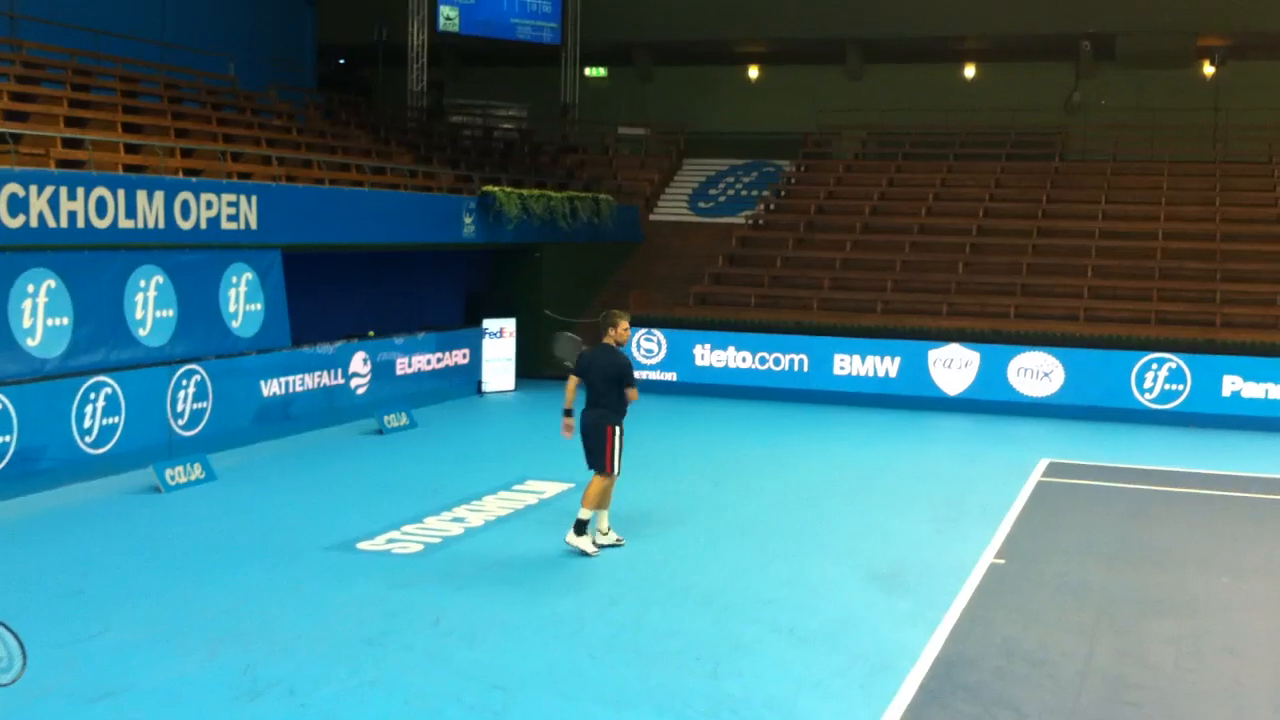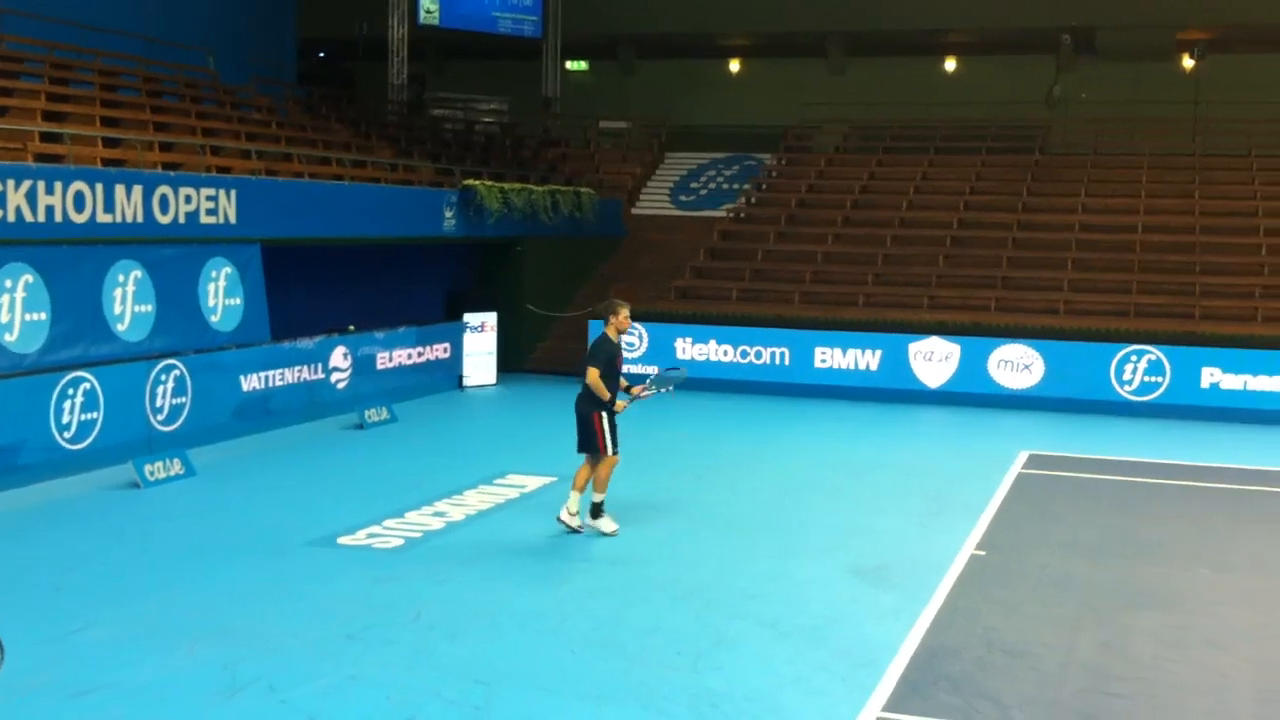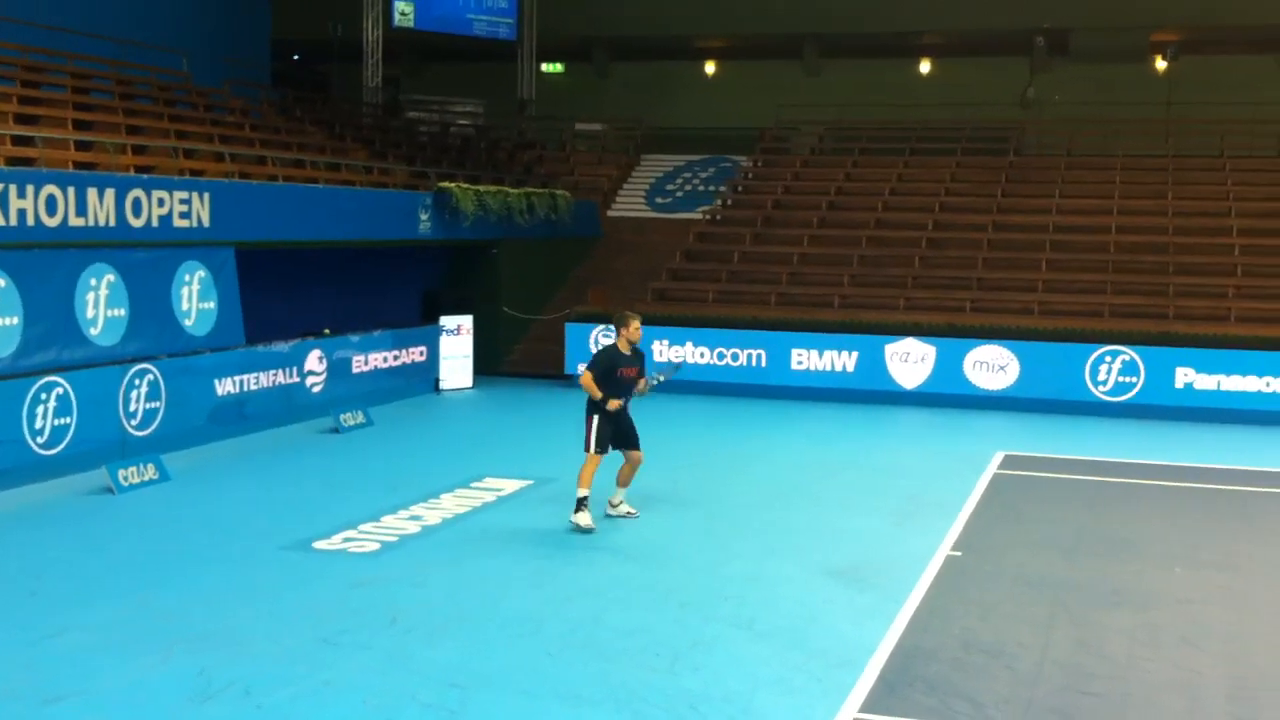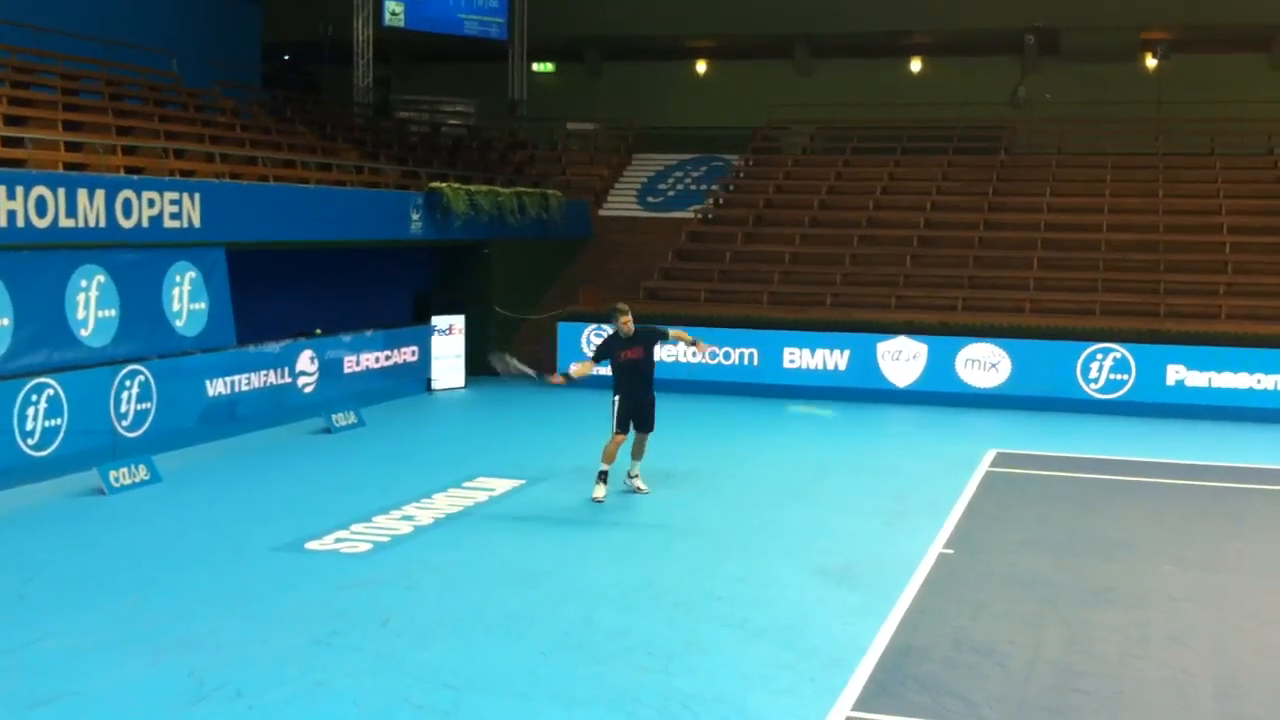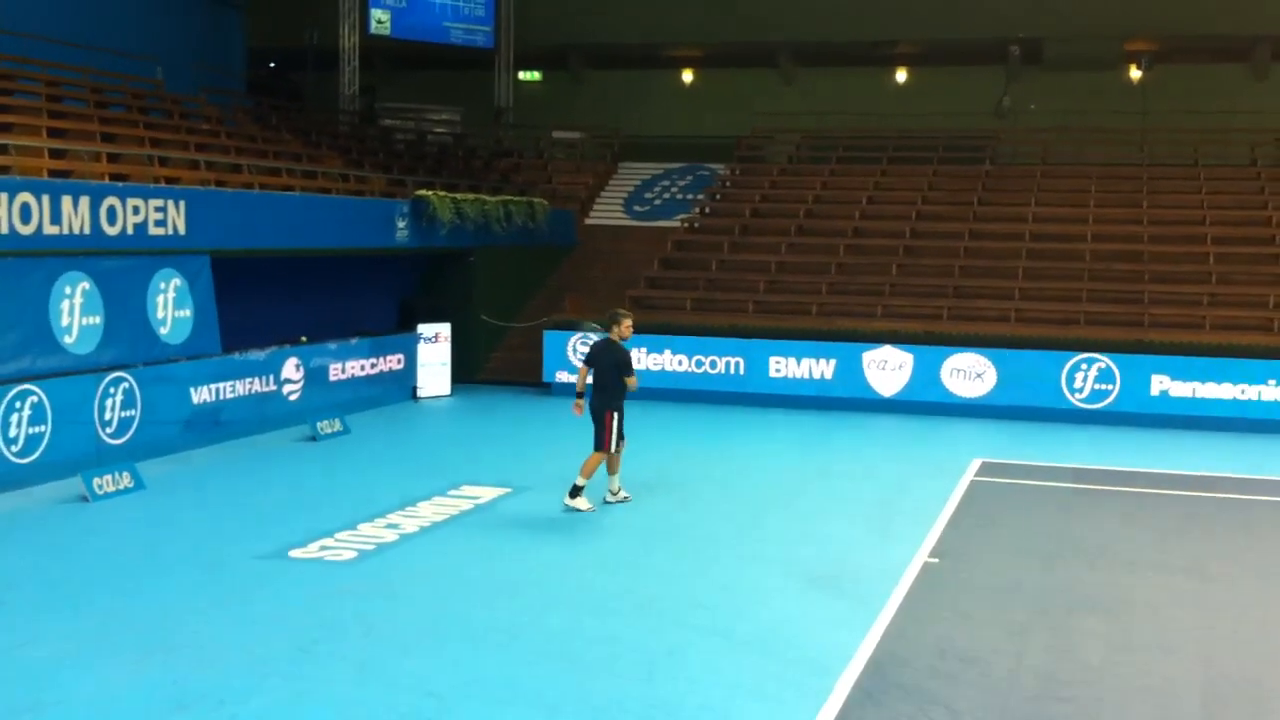
dt=0.7s
person 1, frame 1
left shoulder: (586, 355)
right shoulder: (621, 360)
left elbow: (571, 385)
right elbow: (632, 396)
left wrist: (567, 415)
left hip: (590, 418)
right hip: (609, 421)
left knee: (607, 475)
right knee: (605, 476)
left ankle: (603, 532)
right ankle: (578, 532)
person 1, frame 2
left shoulder: (615, 344)
right shoulder: (602, 346)
right elbow: (591, 378)
left wrist: (629, 388)
right wrist: (611, 401)
left hip: (598, 409)
right hip: (595, 408)
left knee: (593, 460)
right knee: (609, 459)
left ankle: (570, 511)
right ankle: (596, 514)
person 1, frame 3
left shoulder: (638, 355)
right shoulder: (606, 355)
left elbow: (639, 380)
right elbow: (585, 380)
left wrist: (642, 386)
right wrist: (604, 400)
left hip: (621, 413)
right hip: (600, 412)
left knee: (635, 457)
right knee: (594, 457)
left ankle: (615, 503)
right ankle: (580, 510)
person 1, frame 4
left shoulder: (646, 332)
right shoulder: (610, 343)
left elbow: (674, 334)
right elbow: (589, 364)
left wrist: (695, 343)
right wrist: (568, 376)
left hip: (645, 395)
right hip: (624, 396)
left knee: (642, 436)
right knee: (618, 438)
left ankle: (633, 475)
right ankle: (601, 480)
person 1, frame 5
left shoulder: (597, 346)
right shoulder: (622, 354)
left elbow: (583, 371)
right elbow: (632, 385)
left wrist: (579, 396)
right wrist: (625, 381)
left hip: (598, 403)
right hip: (610, 407)
left knee: (616, 446)
right knee: (602, 452)
left ankle: (614, 491)
right ankle: (574, 494)
